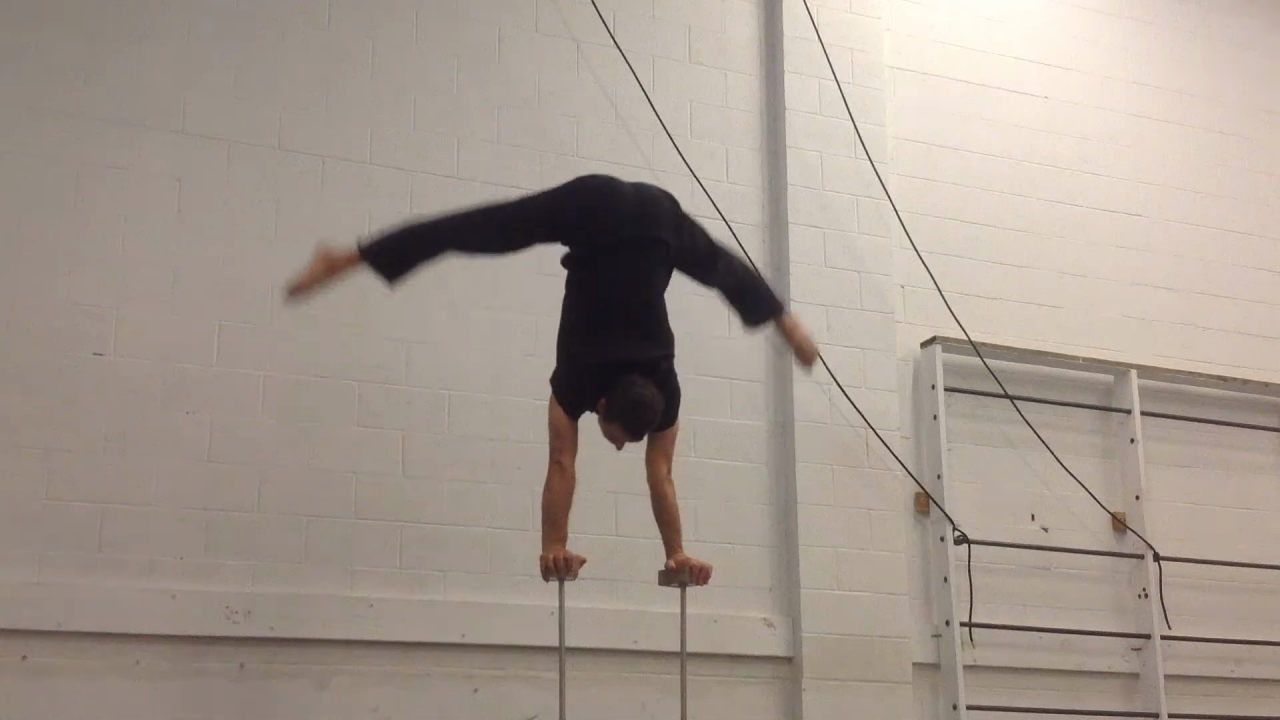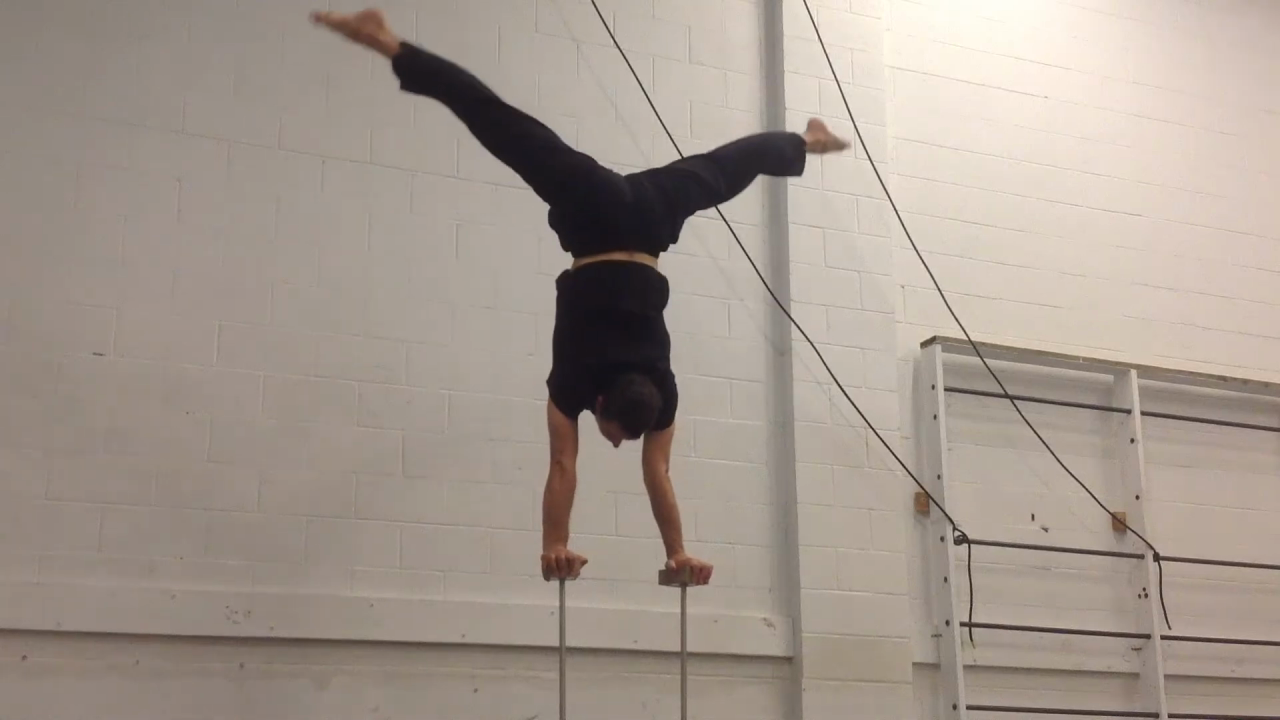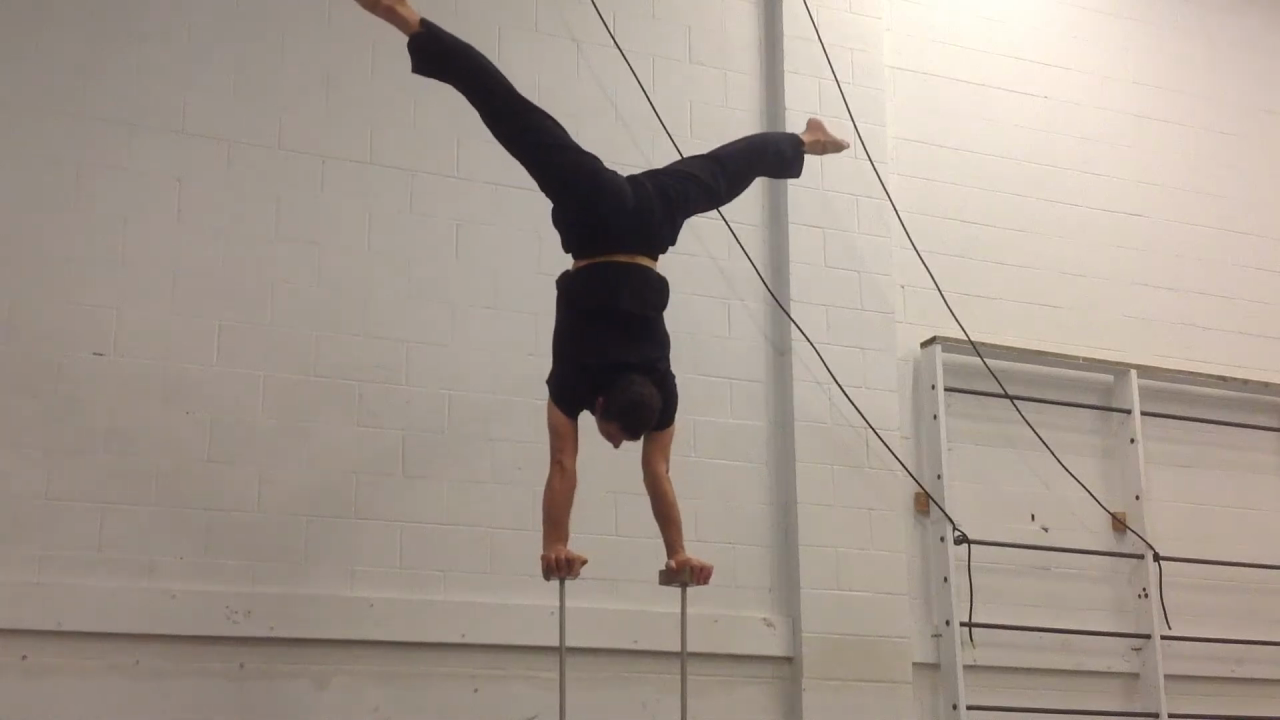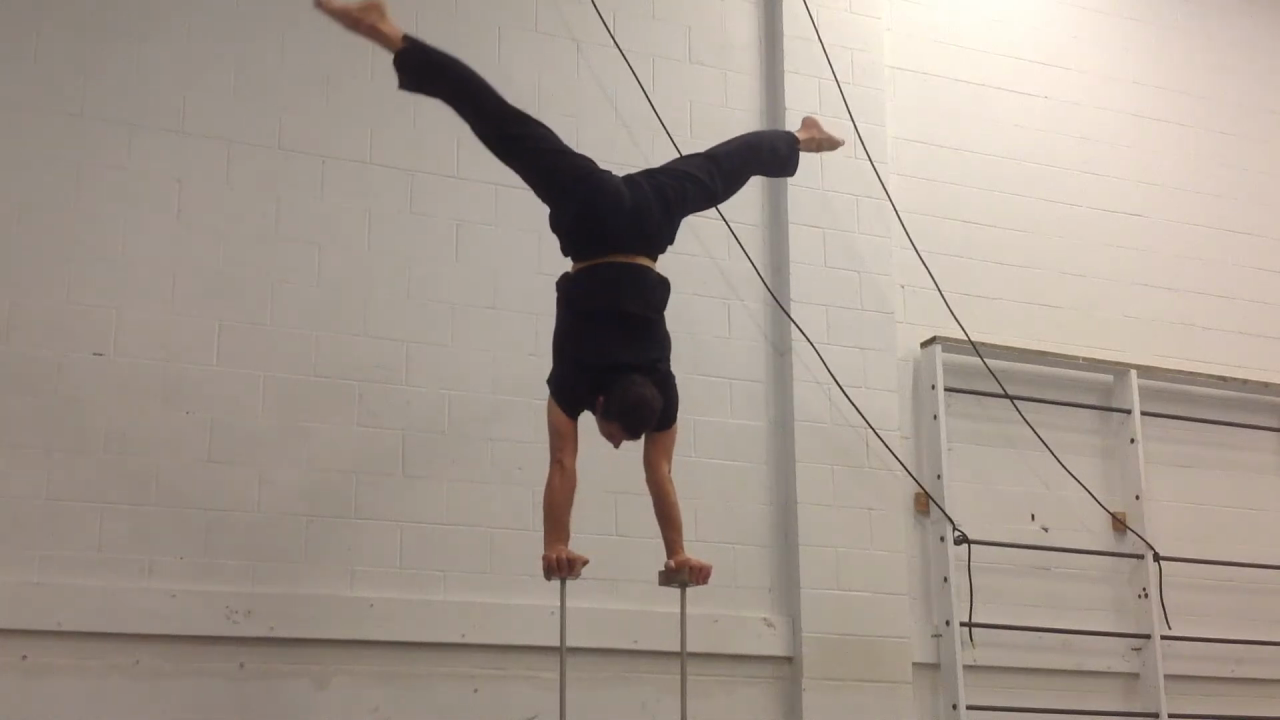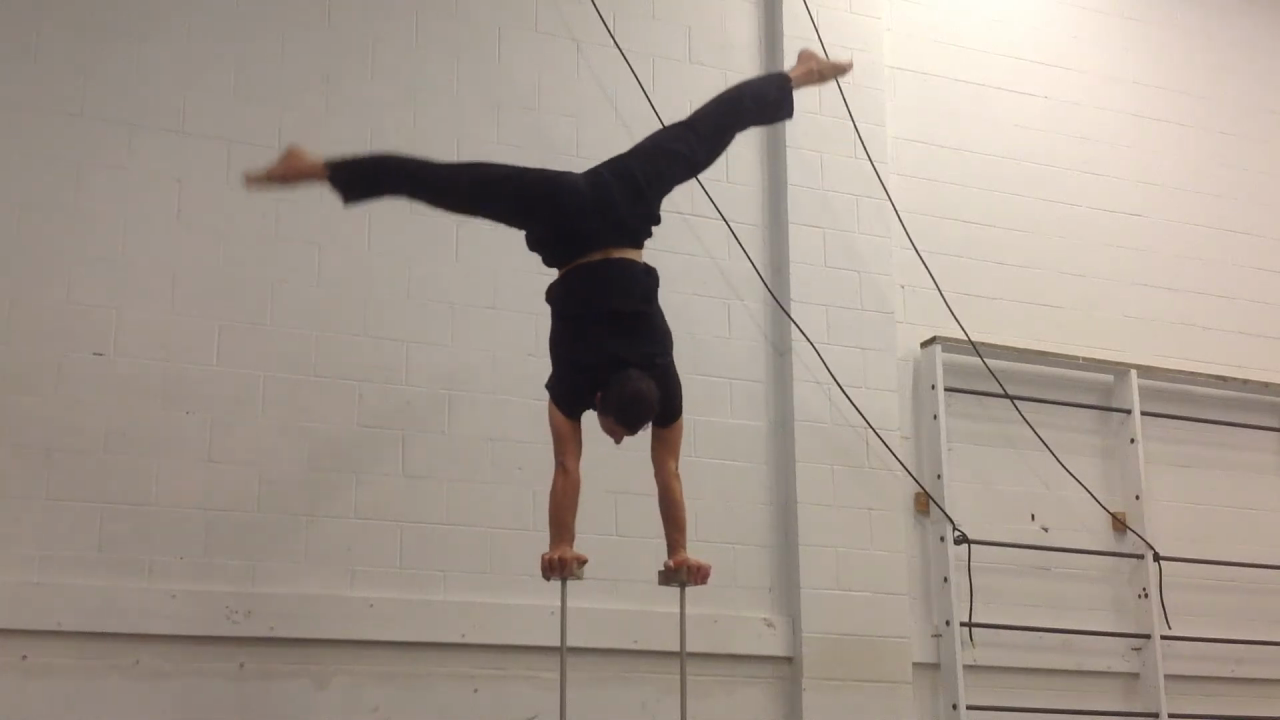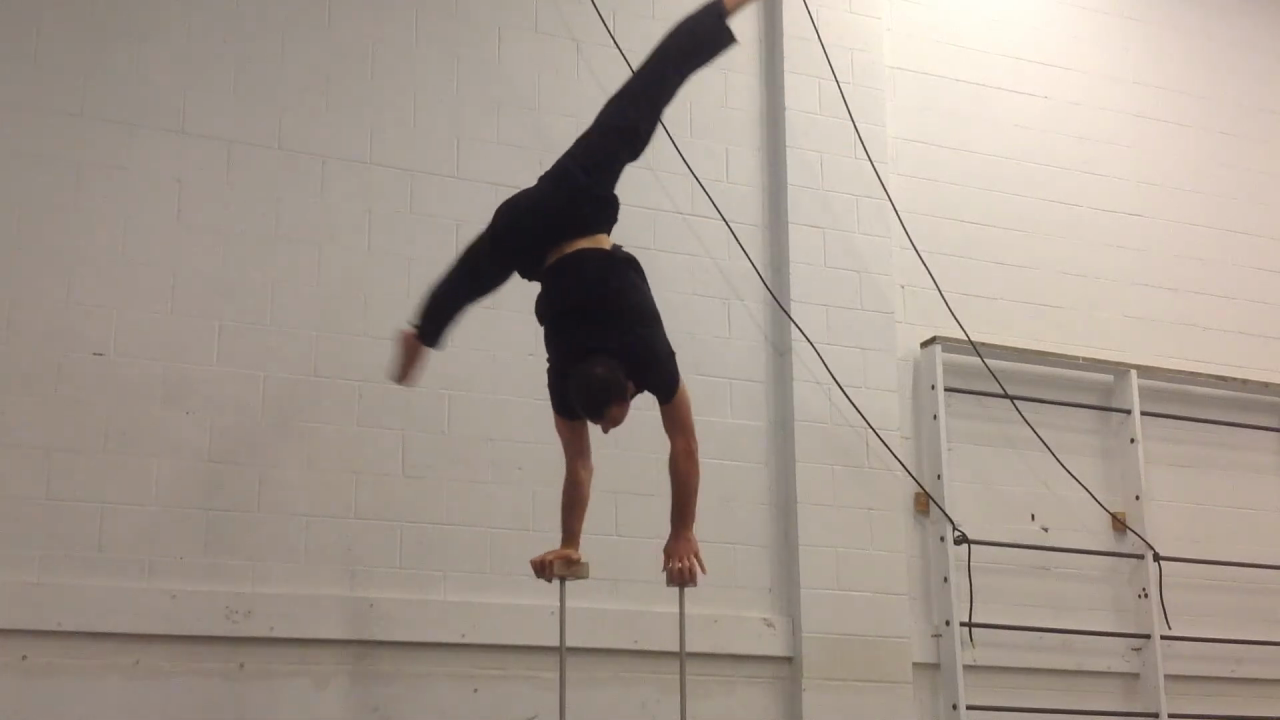
dt=0.5s
person 1, frame 1
left shoulder: (664, 388)
right shoulder: (575, 382)
left elbow: (660, 475)
right elbow: (562, 466)
left wrist: (677, 553)
right wrist: (553, 545)
left hip: (657, 220)
right hip: (593, 208)
left knee: (724, 270)
right knee: (460, 234)
left ankle: (785, 320)
right ankle: (346, 258)
person 1, frame 2
left shoulder: (660, 391)
right shoulder: (571, 386)
left elbow: (656, 474)
right elbow: (562, 468)
left wrist: (678, 553)
right wrist: (554, 546)
left hip: (649, 214)
right hip: (601, 212)
left knee: (727, 170)
right knee: (505, 127)
left ankle: (805, 142)
right ankle: (391, 44)
person 1, frame 3
left shoulder: (660, 390)
right shoulder: (572, 385)
left elbow: (657, 474)
right elbow: (562, 467)
left wrist: (679, 552)
right wrist: (555, 545)
left hip: (645, 218)
right hip: (600, 218)
left knee: (723, 173)
right knee: (515, 117)
left ankle: (804, 142)
person 1, frame 4
left shoulder: (661, 388)
right shoulder: (572, 383)
left elbow: (658, 473)
right elbow: (563, 466)
left wrist: (678, 553)
right wrist: (557, 545)
left hip: (645, 217)
right hip: (596, 216)
left knee: (716, 170)
right knee: (509, 131)
left ankle: (798, 139)
person 1, frame 5
left shoulder: (662, 383)
right shoulder: (573, 384)
left elbow: (667, 473)
right elbow: (567, 469)
left wrist: (680, 552)
right wrist: (562, 546)
left hip: (619, 206)
right hip: (573, 217)
left knee: (699, 136)
right knee: (436, 185)
left ankle: (793, 77)
right ankle: (319, 169)
person 1, frame 6
left shoulder: (652, 357)
right shoulder: (565, 381)
left elbow: (684, 447)
right elbow: (579, 467)
left wrist: (683, 532)
right wrist: (568, 545)
left hip: (574, 205)
right hip: (533, 227)
left knee: (639, 104)
right knee: (466, 285)
right ankle: (421, 334)
